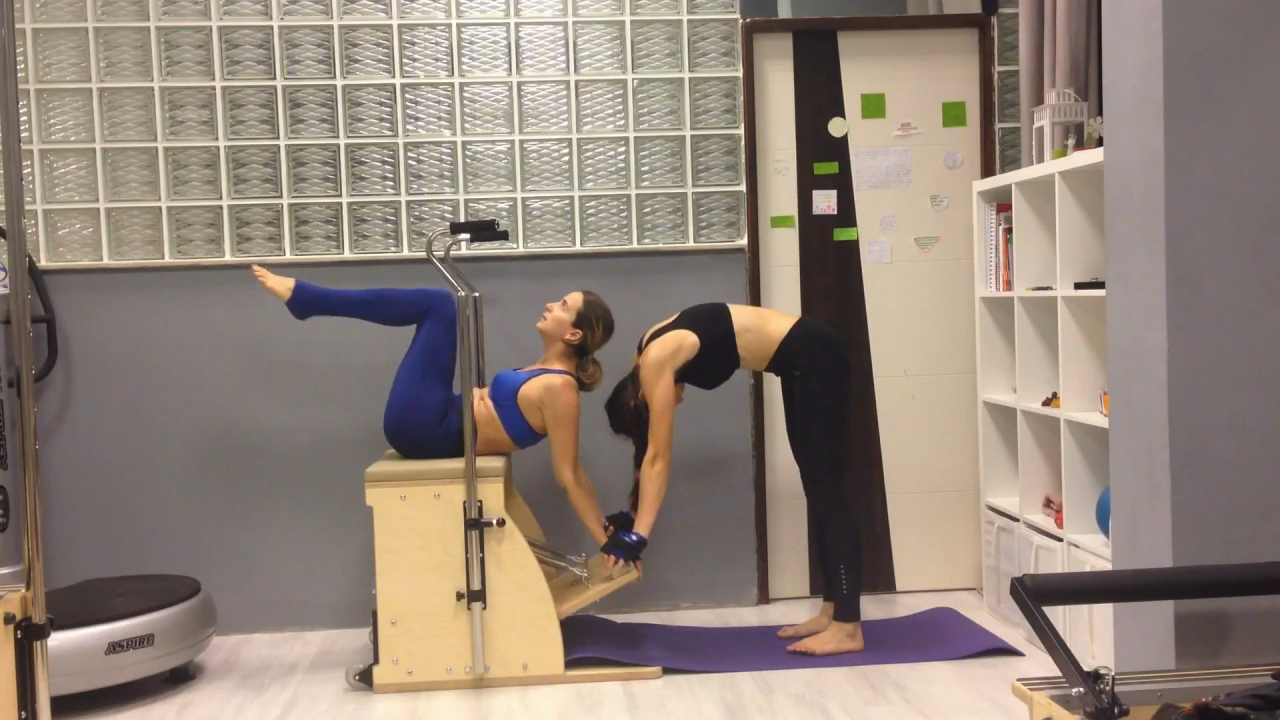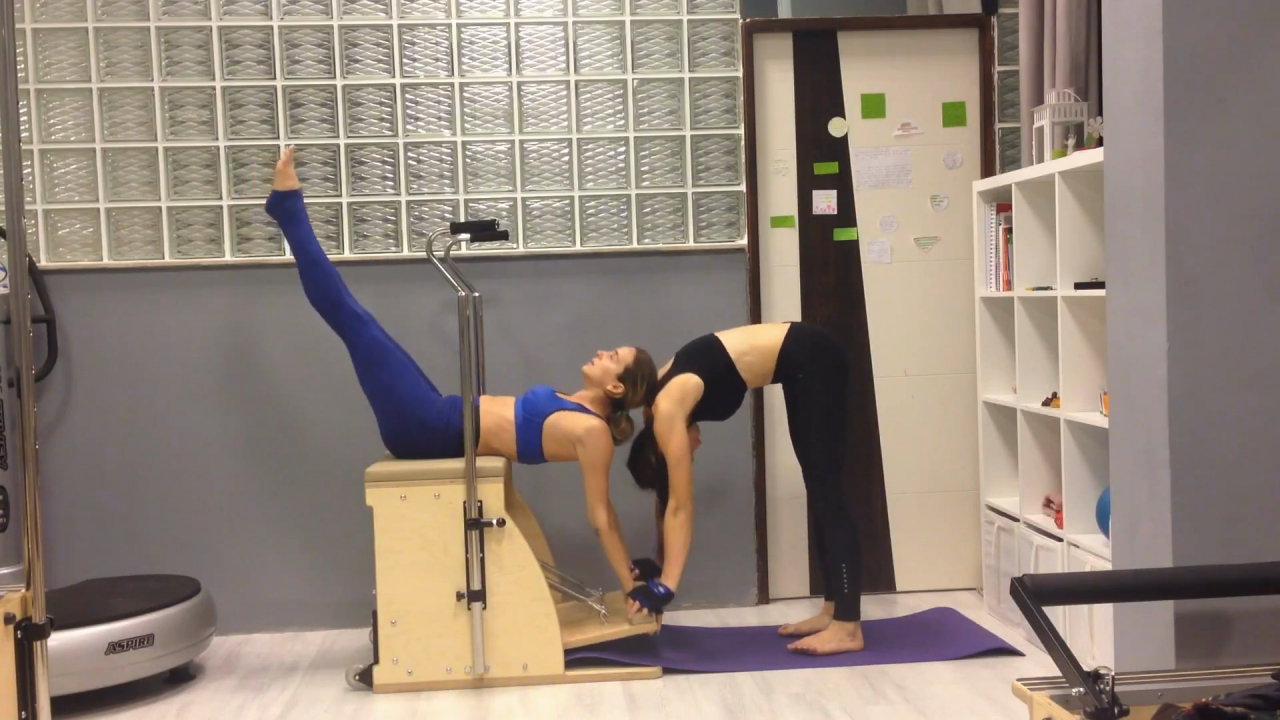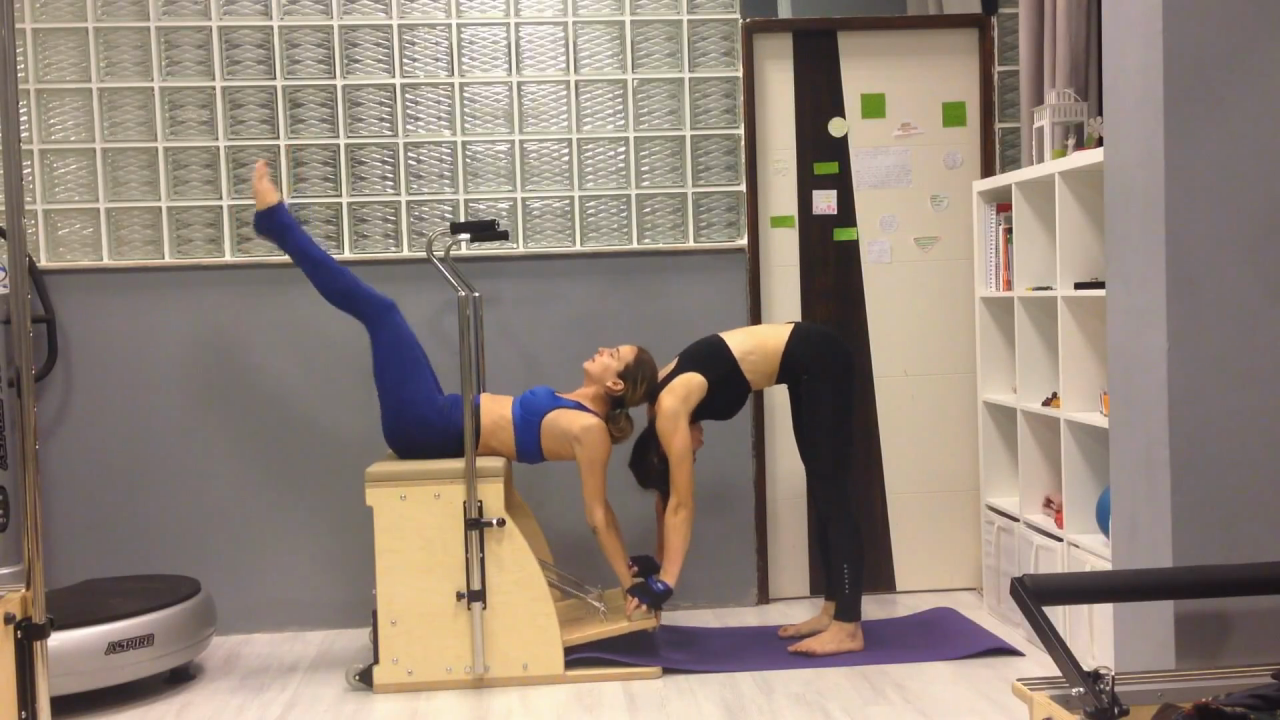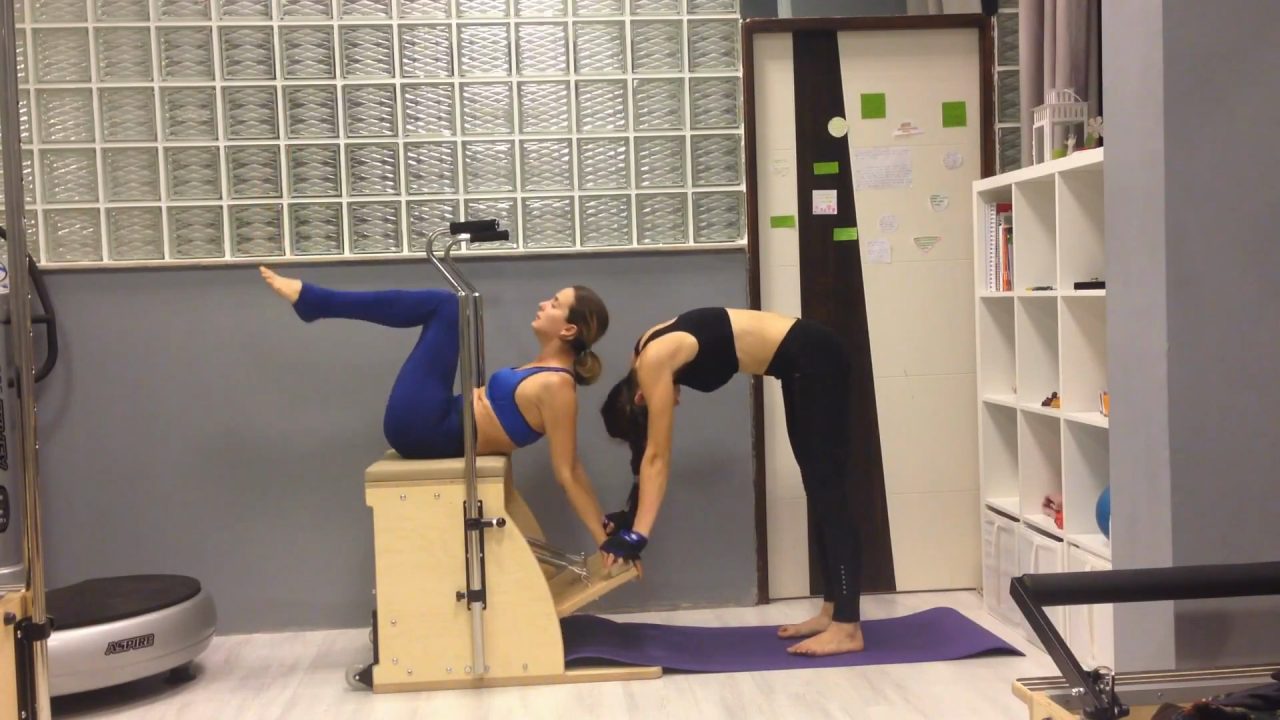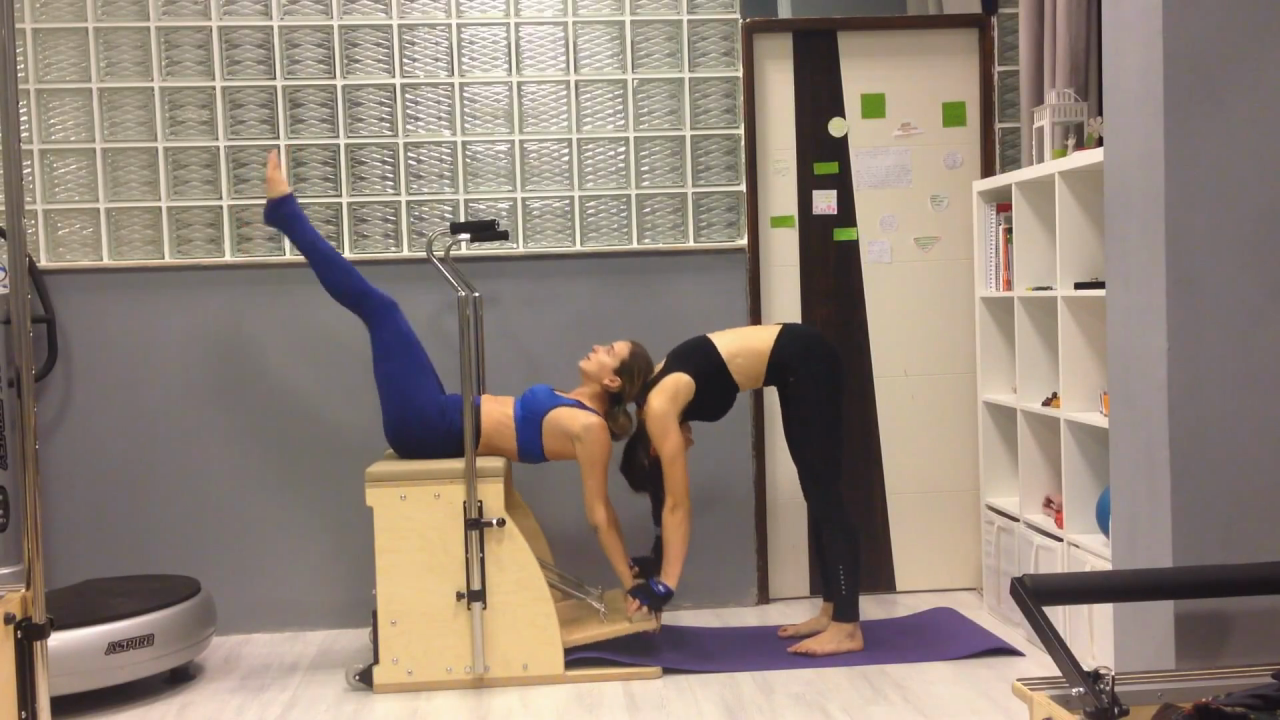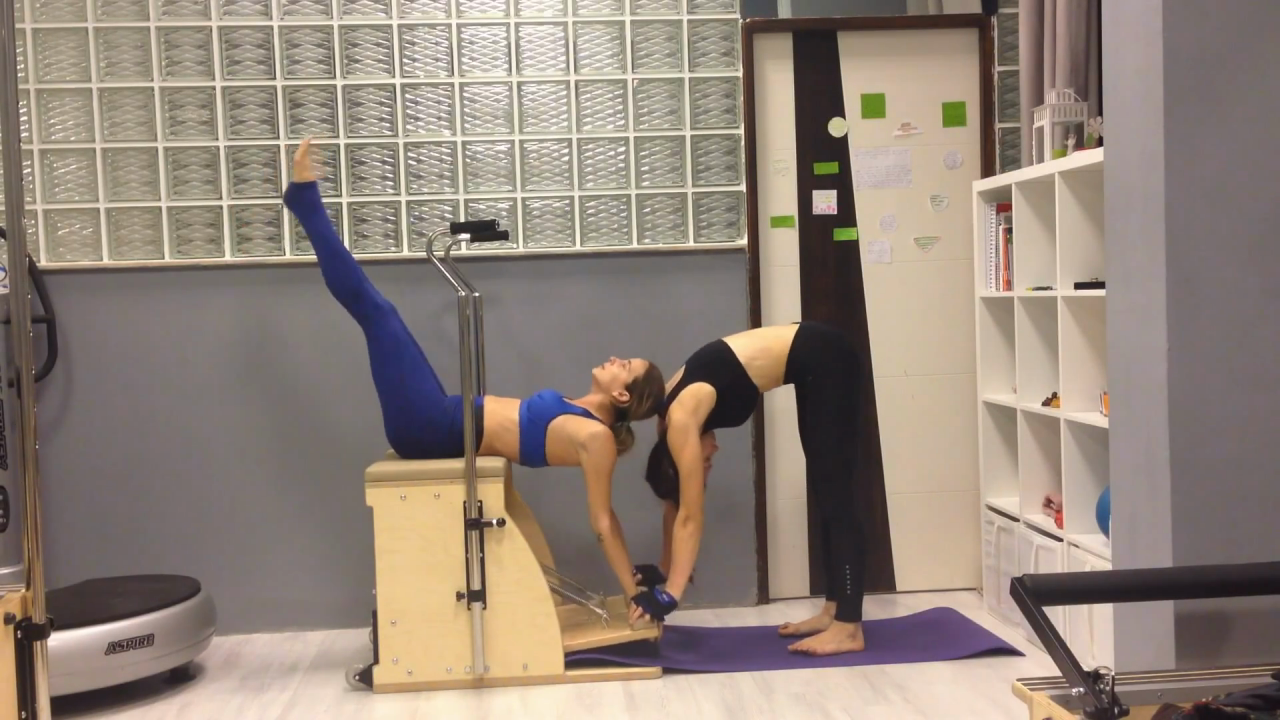
dt=0.7s
person 1, frame 1
left shoulder: (559, 388)
right shoulder: (547, 371)
left elbow: (569, 474)
left wrist: (606, 542)
left hip: (423, 431)
right hip: (434, 427)
left knee: (438, 305)
right knee: (438, 305)
left ankle: (302, 295)
right ankle: (303, 296)
person 1, frame 2
left shoulder: (592, 432)
right shoulder: (578, 409)
left elbow: (601, 517)
left wrist: (632, 587)
left hip: (432, 433)
right hip: (440, 421)
left knee: (354, 322)
right knee: (356, 321)
left ankle: (289, 205)
person 1, frame 3
left shoulder: (590, 429)
right shoulder: (576, 410)
left elbow: (598, 514)
left wrist: (630, 584)
left hip: (430, 430)
right hip: (440, 420)
left knee: (381, 312)
right knee: (379, 311)
left ankle: (277, 219)
person 1, frame 4
left shoulder: (556, 387)
right shoulder: (546, 371)
left elbow: (569, 473)
left wrist: (606, 541)
left hip: (422, 430)
right hip: (433, 428)
left knee: (444, 306)
right knee: (442, 305)
left ankle: (310, 297)
right ankle: (311, 298)
person 1, frame 5
left shoulder: (590, 428)
right shoulder: (576, 408)
left elbow: (600, 515)
left wrist: (633, 586)
left hip: (429, 430)
right hip: (441, 424)
left knee: (380, 311)
right knee: (380, 310)
left ankle: (285, 209)
person 1, frame 6
left shoulder: (597, 437)
right shoulder: (582, 415)
left elbow: (604, 522)
left wrist: (636, 592)
left hip: (429, 430)
right hip: (441, 423)
left knee: (375, 313)
right knee: (378, 312)
left ankle: (306, 196)
person 2, frame 1
left shoulder: (657, 361)
right shoulder: (652, 352)
left elbow: (657, 458)
right elbow: (647, 449)
left wrist: (637, 534)
right wrist: (631, 518)
left hip: (816, 358)
right hip: (802, 362)
left knee: (826, 494)
right knee: (818, 494)
left ankle: (847, 629)
right ankle: (832, 613)
person 2, frame 2
left shoulder: (667, 412)
right shoulder: (659, 404)
left elbow: (680, 508)
right elbow: (669, 499)
left wrist: (664, 587)
right wrist: (658, 566)
left hip: (816, 361)
right hip: (803, 363)
left knee: (825, 492)
right knee: (819, 491)
left ankle: (848, 628)
right ankle: (834, 611)
person 2, frame 3
left shoulder: (670, 409)
right shoulder: (664, 399)
left elbow: (680, 505)
right elbow: (669, 496)
left wrist: (663, 583)
right wrist: (658, 562)
left hip: (821, 362)
right hip: (808, 363)
left knee: (831, 494)
right knee: (822, 492)
left ankle: (848, 629)
right ankle: (834, 612)
person 2, frame 4
left shoulder: (654, 361)
right shoulder: (648, 354)
left elbow: (657, 457)
right elbow: (653, 453)
left wrist: (637, 534)
right wrist: (632, 514)
left hip: (816, 360)
right hip: (803, 364)
left knee: (827, 493)
right knee: (820, 493)
left ankle: (847, 629)
right ankle: (833, 613)
person 2, frame 5
left shoulder: (659, 410)
right shoulder: (655, 402)
left elbow: (677, 505)
right elbow: (669, 503)
left wrist: (664, 584)
right wrist: (656, 562)
left hip: (808, 362)
right hip: (797, 363)
left knee: (823, 495)
right knee: (817, 494)
left ankle: (847, 628)
right ankle: (833, 612)
person 2, frame 6
left shoulder: (681, 421)
right shoulder: (673, 416)
left elbow: (690, 518)
right elbow: (675, 507)
left wrist: (668, 593)
right wrist: (662, 574)
left hip: (827, 360)
right hip: (814, 362)
left knee: (834, 494)
right knee: (824, 490)
left ankle: (849, 628)
right ankle: (835, 611)
